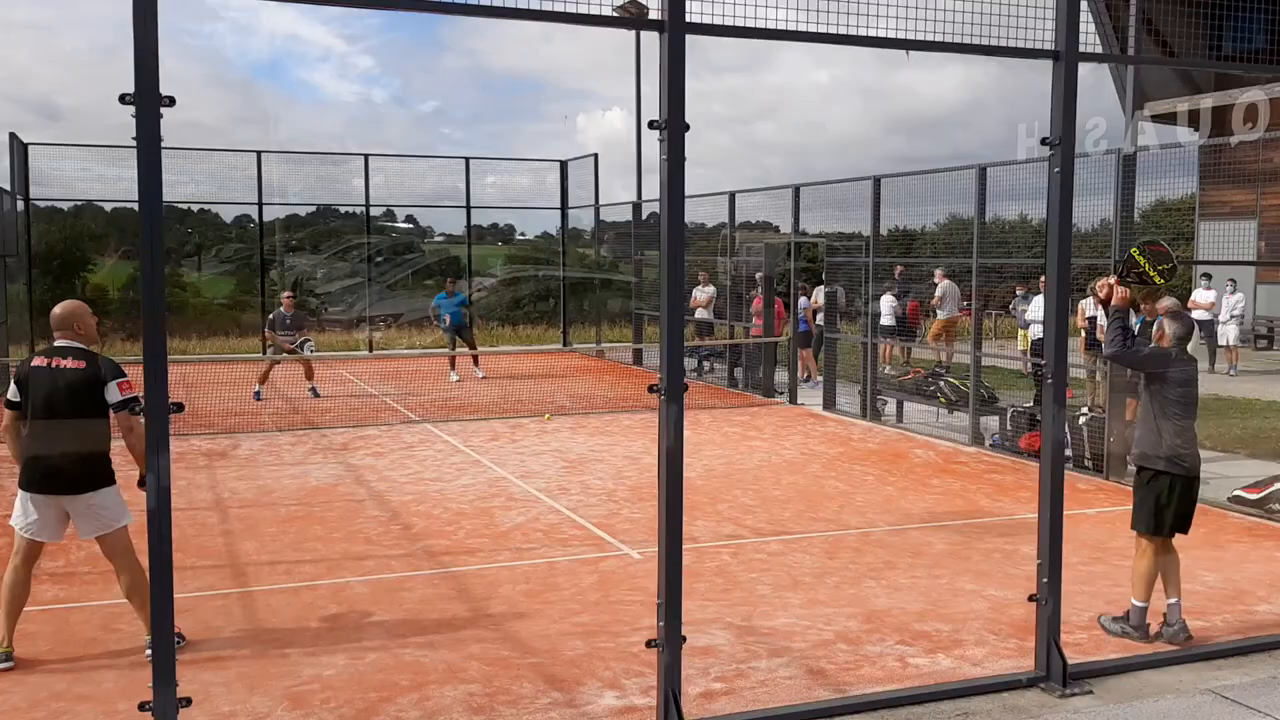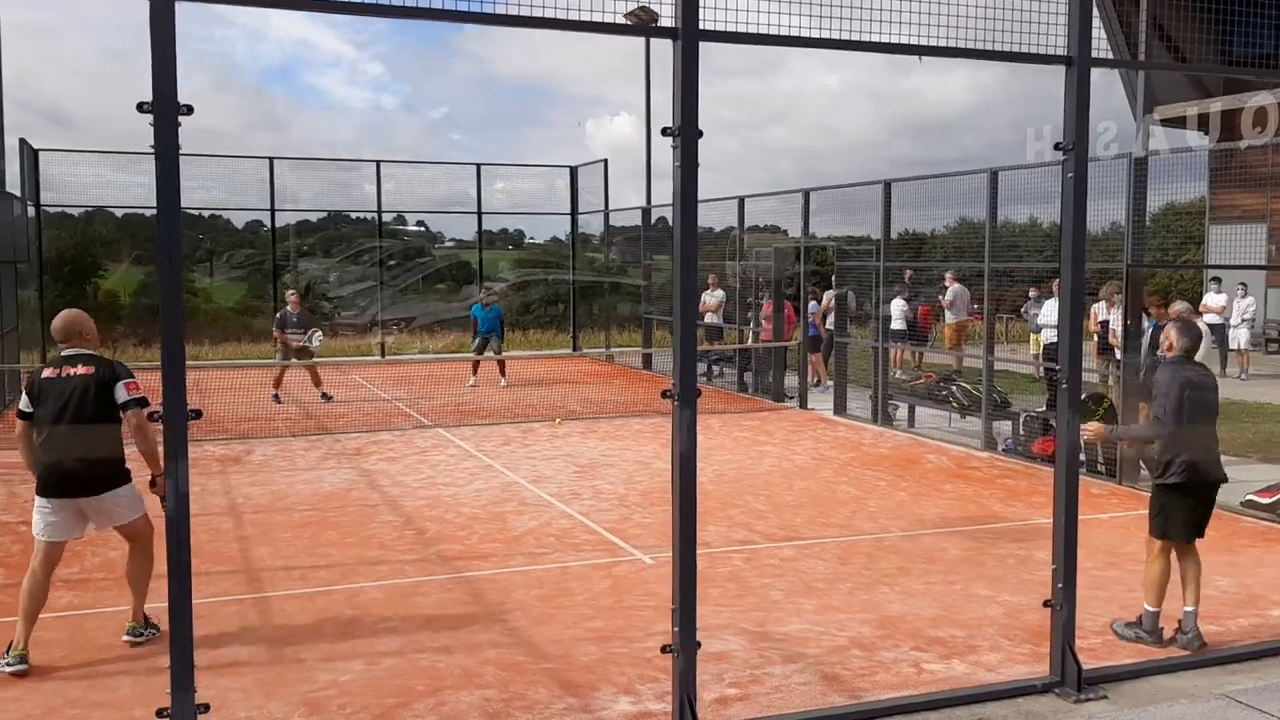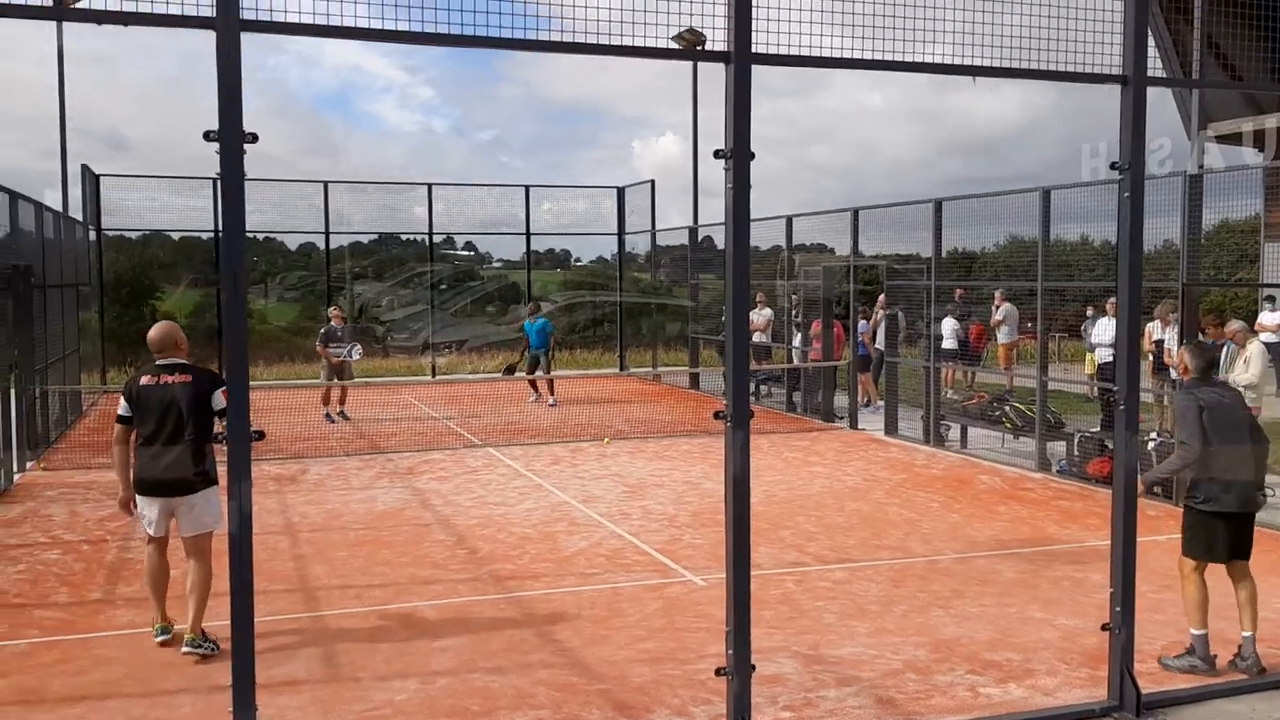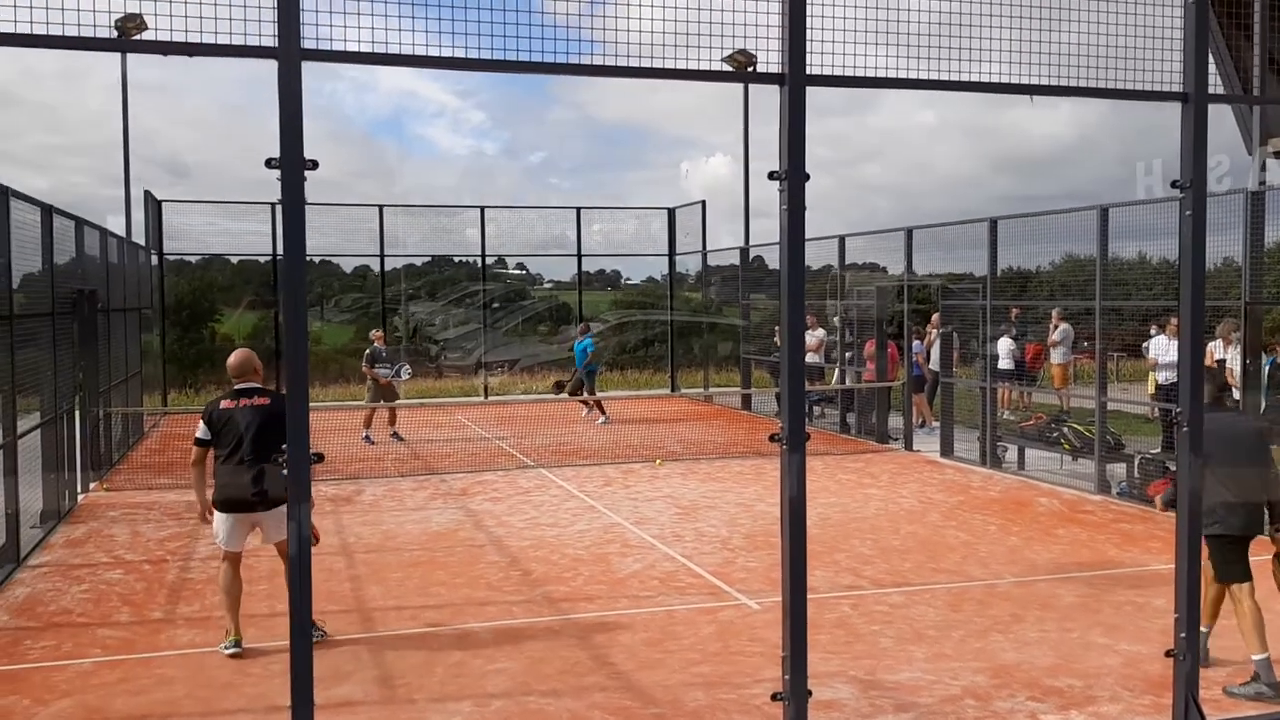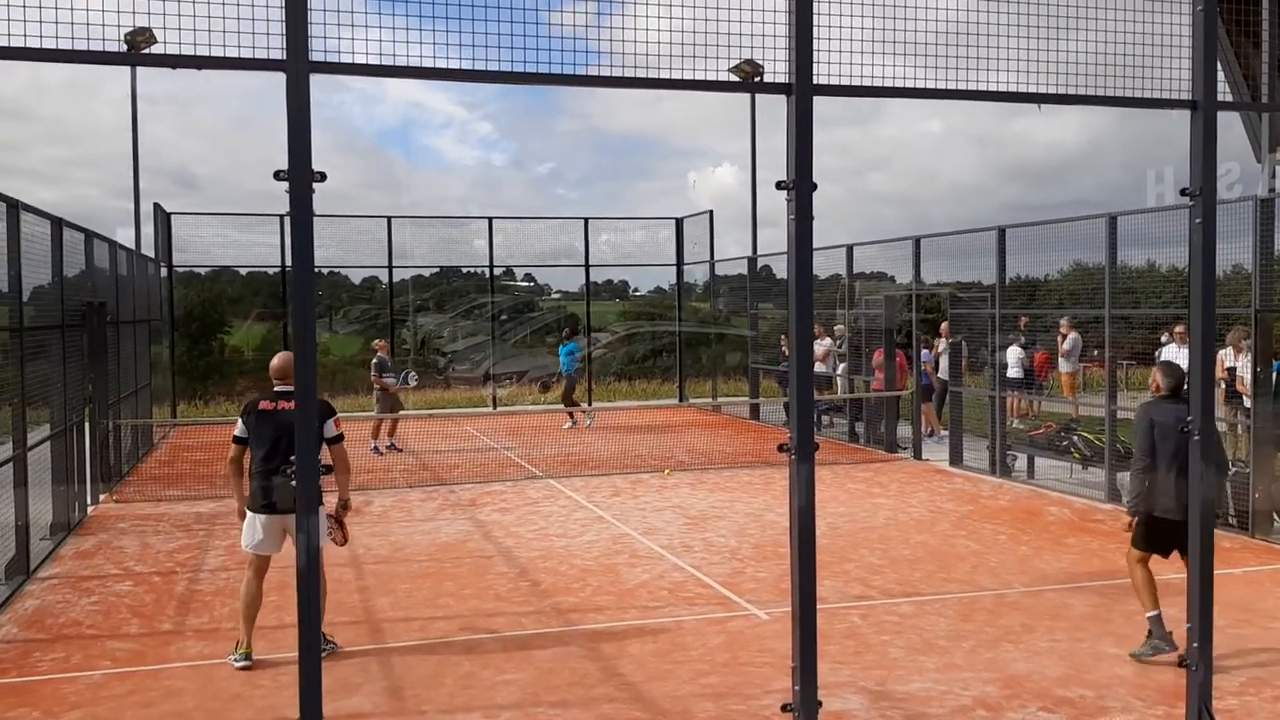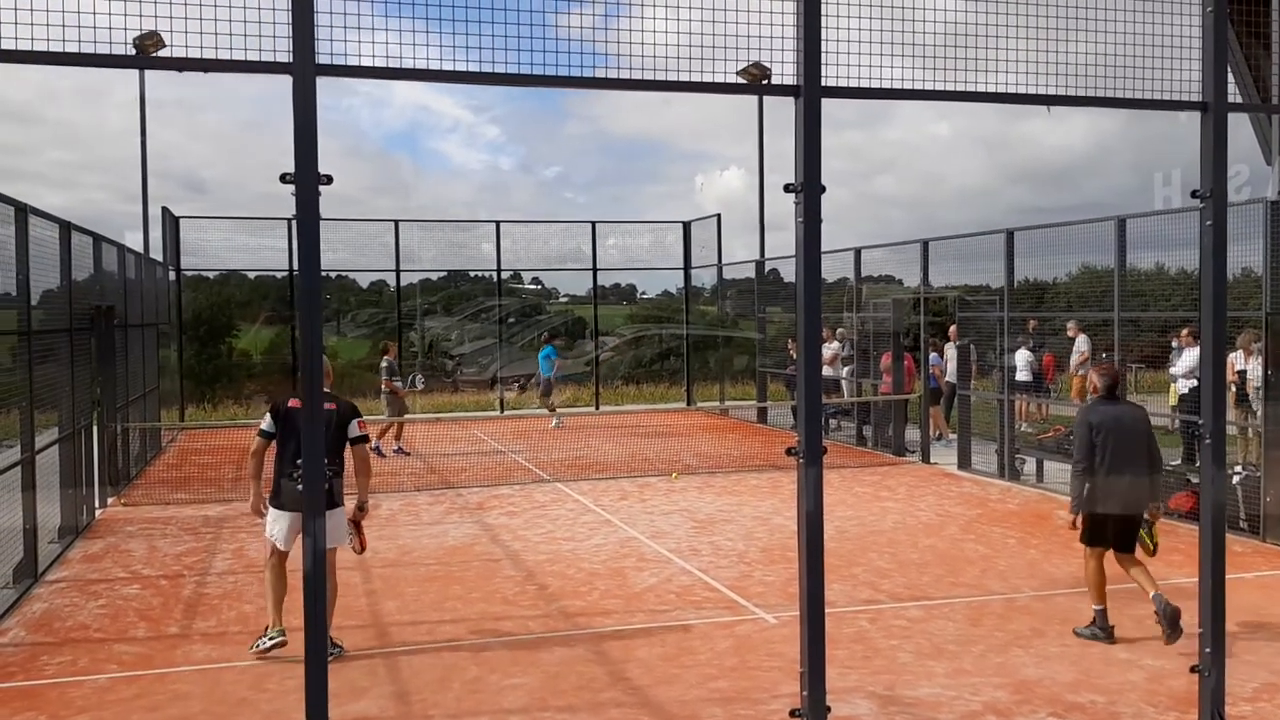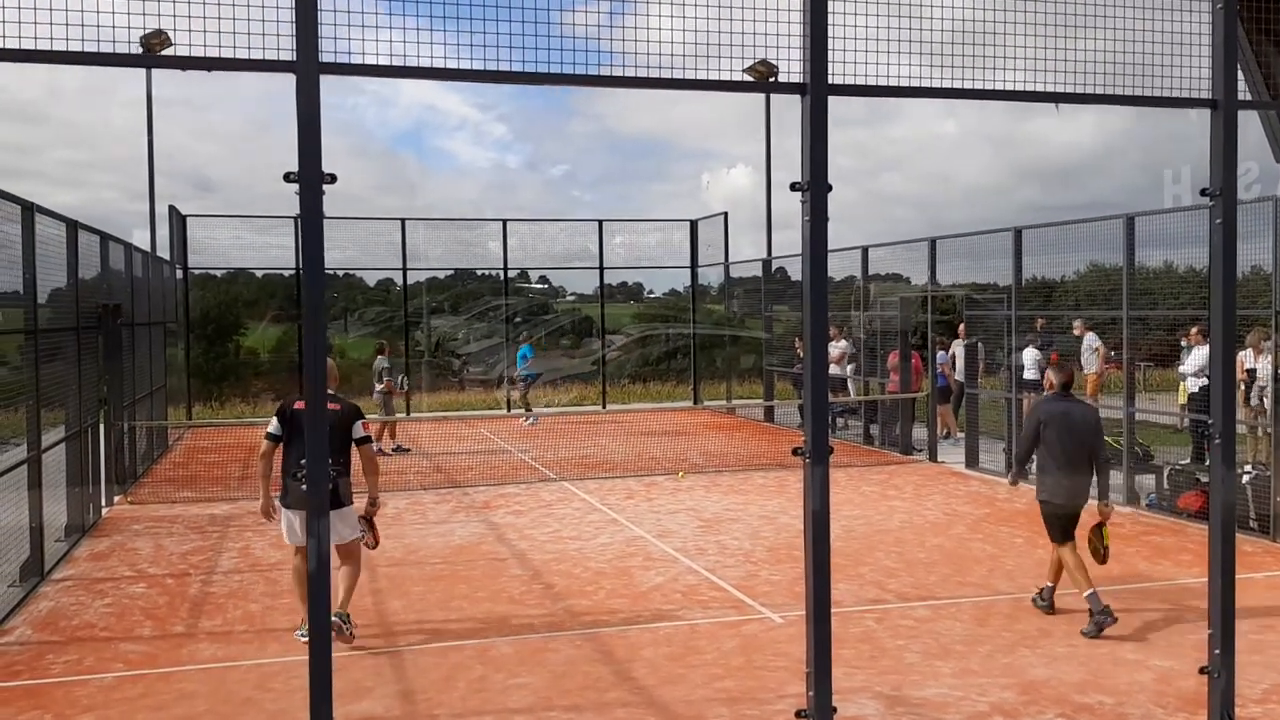
dt=0.4s
person 1, frame 1
right shoulder: (104, 369)
right elbow: (129, 427)
right wrist: (149, 472)
left hip: (37, 480)
right hip: (91, 480)
right knee: (123, 556)
right ankle: (154, 635)
person 1, frame 2
left shoulder: (38, 379)
right shoulder: (113, 372)
right elbow: (140, 426)
left wrist: (41, 478)
right wrist: (158, 473)
left hip: (55, 485)
right hip: (107, 479)
left knee: (41, 564)
right knee: (141, 539)
right ankle: (137, 623)
person 1, frame 3
left shoulder: (135, 384)
right shoulder: (208, 380)
left elbow: (120, 440)
left wrist: (125, 486)
left hip: (149, 484)
right hip: (196, 482)
left knee: (155, 547)
right knee: (198, 556)
left ankle: (161, 623)
right ankle: (194, 634)
person 1, frame 4
left shoulder: (214, 408)
right shoulder: (282, 403)
left elbow: (196, 460)
left wrist: (202, 500)
left hip: (229, 500)
right hip: (273, 497)
left knee: (230, 563)
right knee: (291, 556)
left ankle: (232, 635)
person 1, frame 5
left shoulder: (252, 408)
right shoulder: (321, 409)
left elbow: (234, 458)
right elbow: (339, 458)
left wrist: (240, 499)
right wrist: (344, 497)
left hip: (262, 503)
right hip: (304, 503)
left knee: (254, 572)
left ankle: (243, 647)
right ankle: (316, 639)
person 1, frame 6
left shoulder: (281, 407)
right shoulder: (346, 410)
left elbow: (256, 452)
right elbow: (361, 458)
left wrist: (255, 492)
right wrist: (362, 500)
left hip: (284, 499)
right hip: (327, 500)
left knee: (276, 560)
right knee: (326, 568)
left ankle: (274, 629)
right ankle: (324, 641)
person 1, frame 7
left shoulder: (287, 408)
right shoulder: (350, 411)
left elbow: (265, 453)
right elbow: (368, 457)
left wrist: (265, 495)
right wrist: (373, 496)
left hip: (295, 496)
right hip: (336, 497)
left knee: (301, 555)
right knee: (350, 556)
left ankle: (309, 623)
right ankle: (340, 611)
person 2, frame 1
left shoulder: (1163, 359)
right shoulder: (1184, 362)
left elbow: (1114, 351)
right elbow: (1130, 347)
left wrist: (1118, 308)
right wrist: (1114, 306)
left hip: (1160, 466)
right hip: (1184, 466)
left knee: (1147, 543)
right knee: (1163, 542)
left ankle: (1135, 621)
right ankle: (1174, 621)
person 2, frame 2
left shoulder: (1169, 372)
right shoulder: (1205, 376)
left elbow: (1162, 425)
left wrist: (1109, 432)
right wrist: (1130, 433)
left hip: (1179, 473)
right hip: (1207, 471)
left knee: (1158, 548)
right knee: (1186, 547)
left ankle: (1148, 626)
right ankle: (1189, 629)
person 2, frame 3
left shoulder: (1188, 396)
right shoulder: (1231, 394)
left elbow: (1191, 450)
right elbow: (1260, 442)
left wrist: (1149, 478)
right wrist: (1256, 485)
left hip: (1210, 494)
right hip: (1243, 494)
left knee: (1191, 568)
right knee: (1240, 572)
left ankle: (1200, 653)
right ankle: (1248, 655)
person 2, frame 4
right shoulder: (1251, 424)
left wrist: (1165, 499)
left hip: (1220, 517)
right hip: (1248, 515)
left knee: (1241, 592)
right knee: (1214, 576)
right ankle: (1198, 645)
person 2, frame 5
left shoulder: (1148, 412)
left elbow: (1141, 463)
right elbow: (1220, 465)
left wrist: (1132, 508)
right wrist: (1209, 500)
left hip: (1163, 507)
left knee: (1136, 559)
left ankle: (1159, 633)
person 2, frame 6
left shoulder: (1089, 415)
right shoulder: (1138, 412)
left elbow: (1082, 465)
right elbow: (1155, 460)
left wrist: (1076, 508)
right wrist: (1154, 499)
left hip: (1102, 501)
right hip: (1136, 500)
left knee: (1093, 556)
right knee: (1127, 558)
left ankle: (1101, 624)
right ankle: (1162, 606)
person 2, frame 7
left shoulder: (1041, 409)
right shoulder: (1089, 412)
left elbow: (1024, 450)
right elbow: (1101, 459)
left wrist: (1015, 475)
right wrist: (1103, 499)
left hip: (1052, 489)
right hip: (1079, 490)
left knee: (1064, 549)
right knee: (1062, 543)
left ankle: (1099, 609)
right ankle: (1047, 596)
